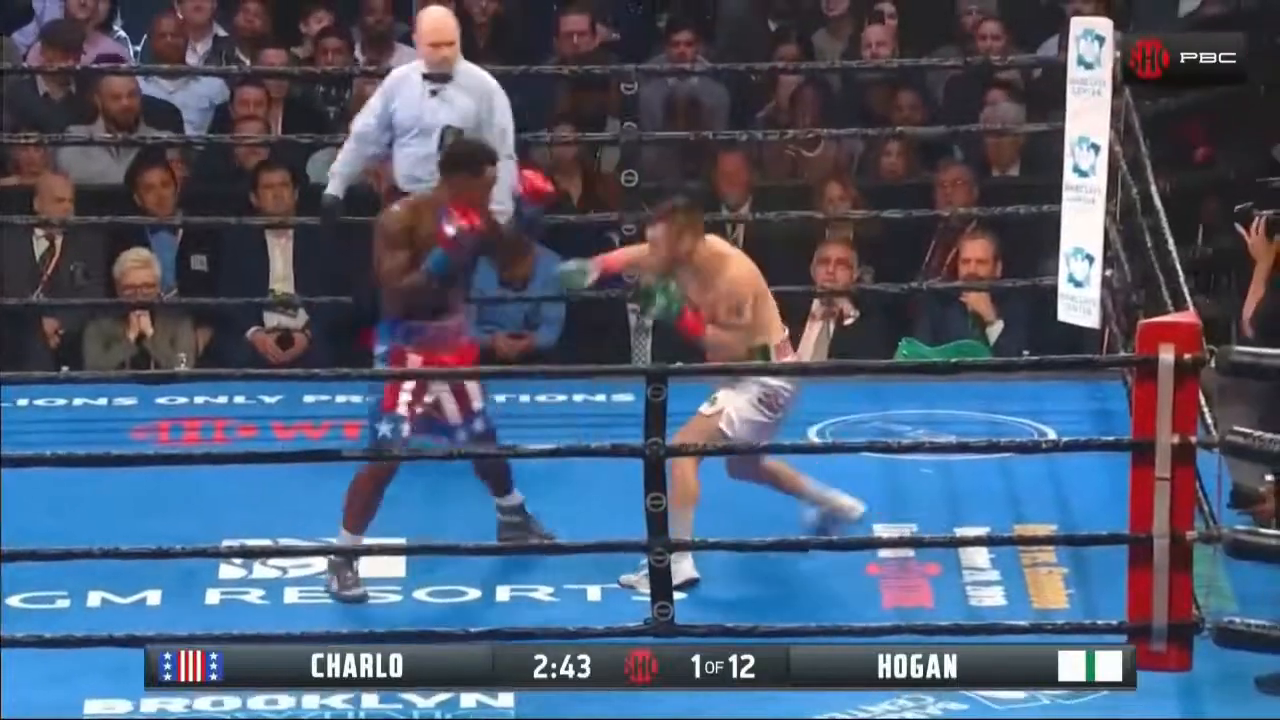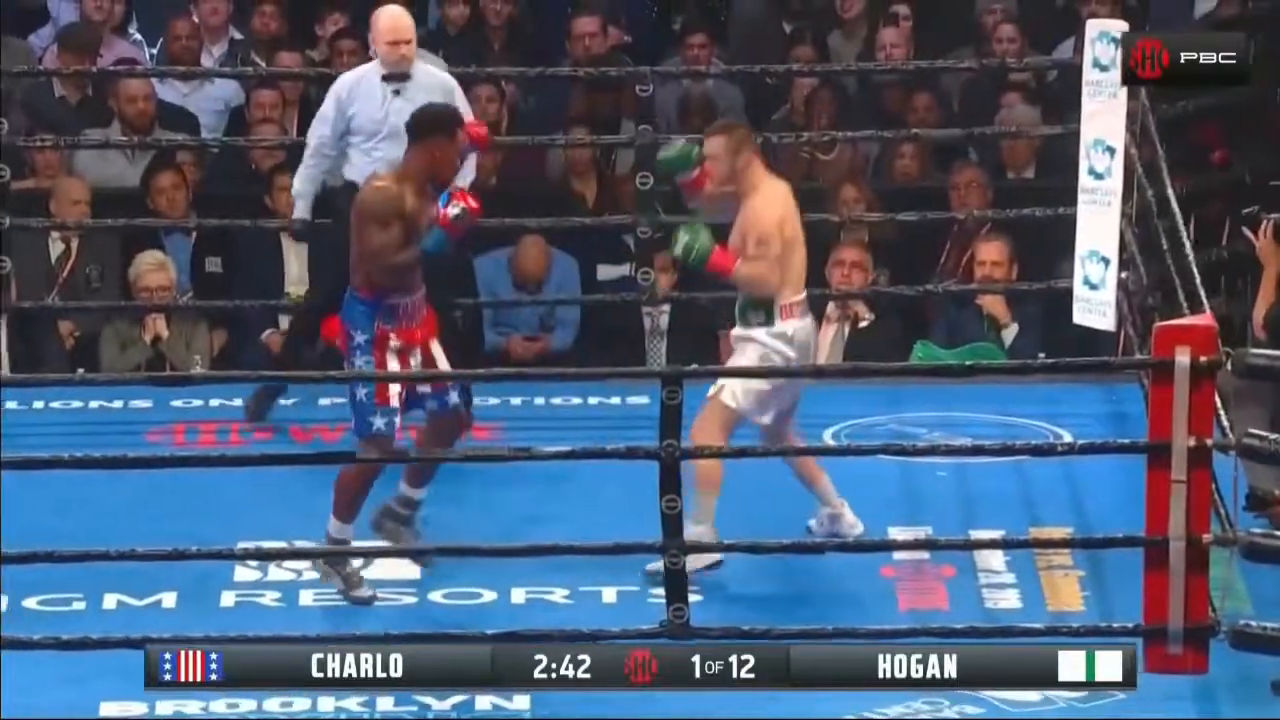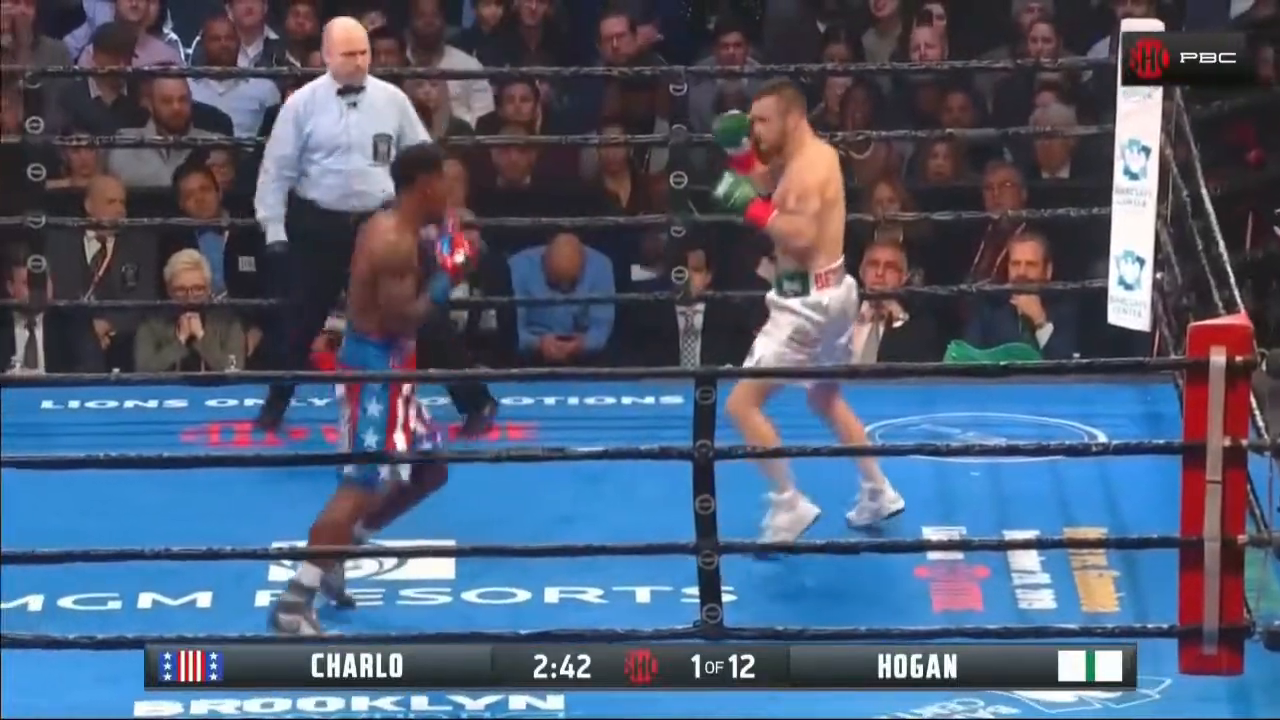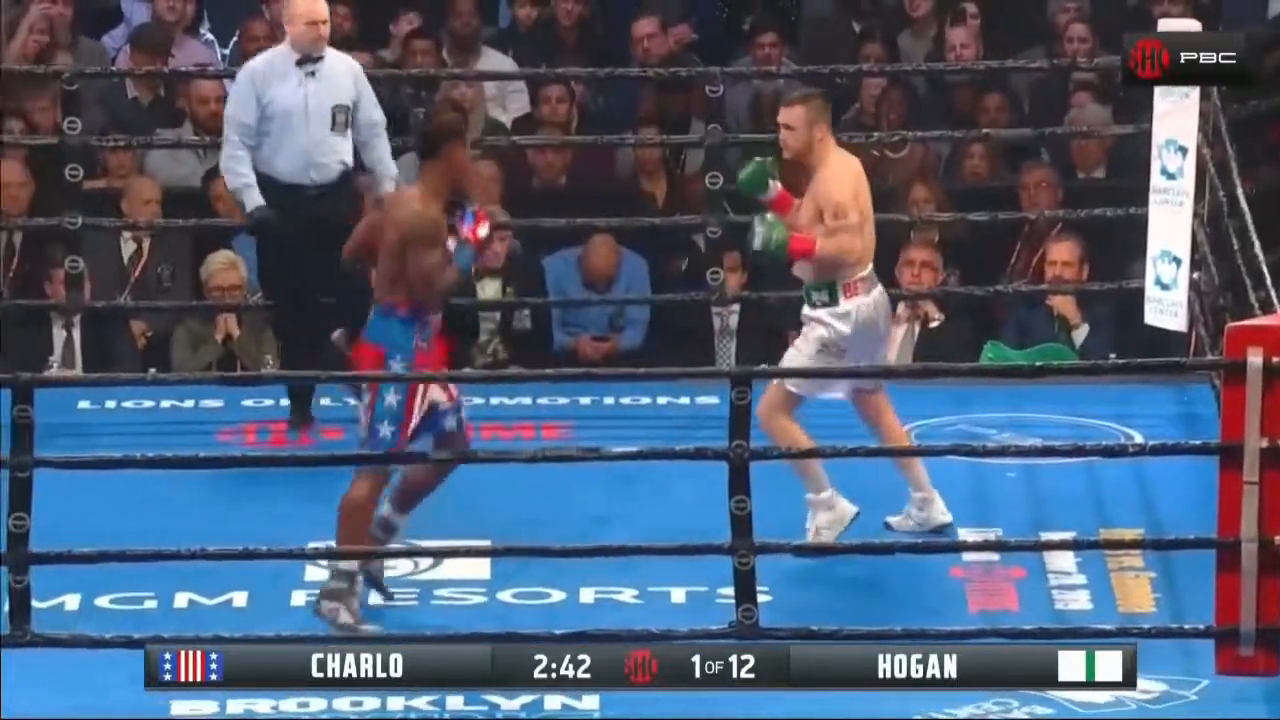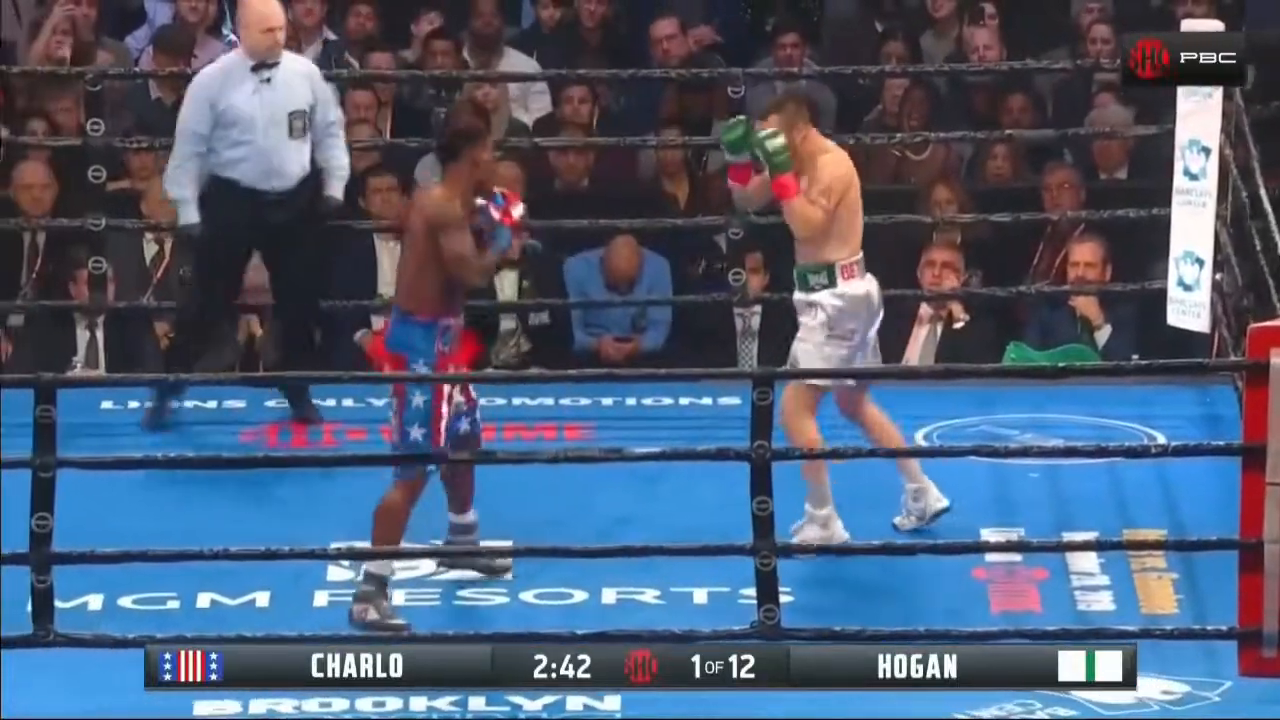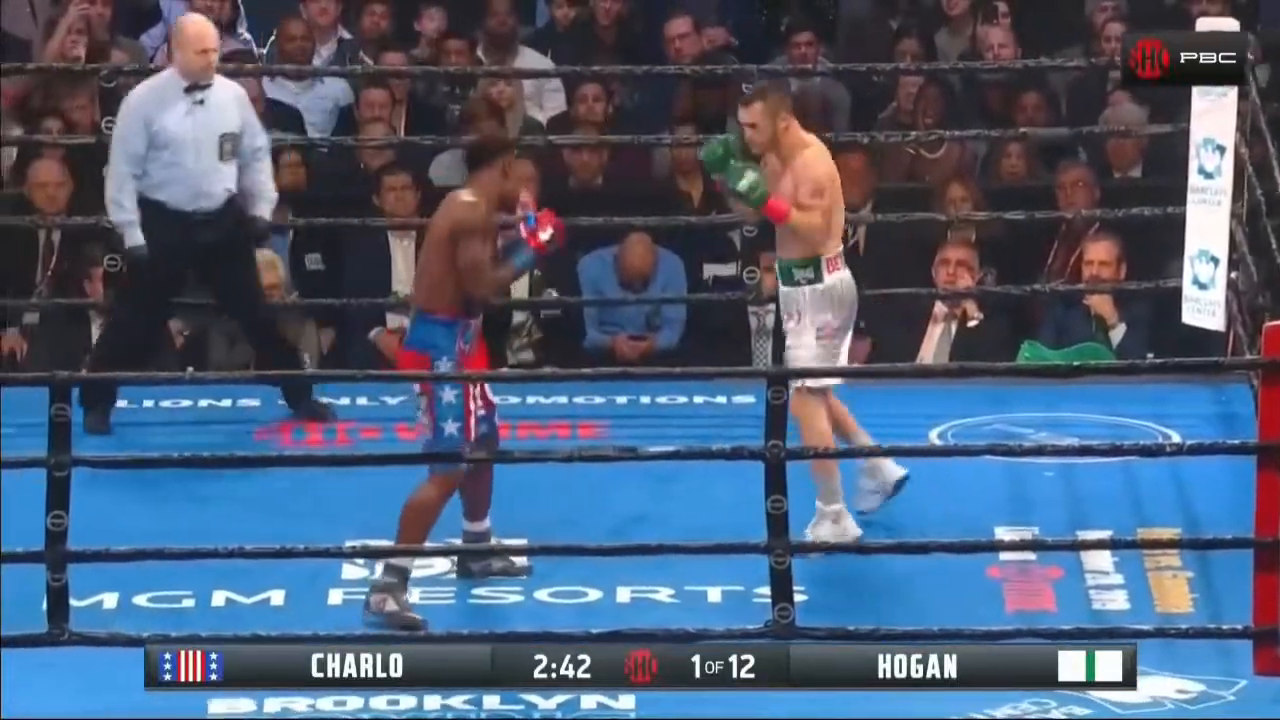
dt=0.2s
person 1, frame 1
left shoulder: (466, 217)
right shoulder: (399, 218)
right elbow: (393, 292)
left wrist: (530, 210)
right wrist: (444, 254)
left hip: (454, 342)
right hip: (404, 344)
left knee: (485, 440)
right knee: (385, 454)
left ankle: (513, 518)
right ankle: (342, 560)
person 1, frame 2
left shoulder: (423, 189)
right shoulder: (382, 194)
right elbow: (385, 269)
right wrist: (443, 232)
left hip: (408, 319)
right hip: (372, 325)
left knee: (451, 417)
right knee: (376, 445)
left ankle: (399, 514)
right ankle: (335, 554)
person 1, frame 3
left shoulder: (385, 228)
right shoulder: (397, 243)
right elbow: (403, 318)
left wrist: (426, 273)
right wrist: (446, 275)
left hip: (386, 366)
right hip: (373, 367)
left knee: (428, 473)
right knee: (362, 487)
left ankle: (330, 561)
right ankle: (293, 602)
person 1, frame 4
left shoulder: (399, 200)
right shoulder: (421, 212)
left elbow: (353, 253)
right elbow: (431, 289)
right wrist: (466, 248)
left hip: (418, 341)
right hip: (399, 343)
left knee: (450, 446)
right knee: (378, 466)
left ankle: (373, 542)
right ankle: (336, 590)
person 1, frame 5
left shoulder: (437, 198)
right shoulder: (444, 206)
left elbow: (400, 230)
right elbow: (473, 275)
right wrist: (507, 227)
left hip: (441, 340)
right hip: (421, 346)
left knee: (464, 440)
right knee: (414, 471)
left ankle: (463, 541)
right ankle: (370, 592)
person 1, frame 6
left shoulder: (468, 207)
right shoulder: (471, 212)
right elbow: (484, 287)
left wrist: (519, 236)
right wrist: (532, 247)
left hip: (456, 338)
right hip: (442, 345)
left knee: (482, 444)
right knee: (447, 469)
left ankle: (477, 550)
right ankle: (388, 585)
person 2, frame 1
left shoulder: (732, 274)
right shoulder: (691, 250)
left elbow: (737, 347)
right elbow: (631, 257)
left wrist: (683, 318)
right wrist: (592, 268)
left hip: (768, 376)
right hip: (748, 372)
left knee: (686, 449)
right knee: (746, 464)
left ankle: (676, 564)
right ankle: (835, 505)
person 2, frame 2
left shoulder: (764, 206)
right shoulder: (766, 188)
left elbow: (763, 281)
right elbow: (706, 191)
left wrist: (709, 254)
right wrist: (686, 171)
left hip: (774, 336)
right hip: (782, 330)
left knee: (706, 431)
right knee: (776, 433)
left ankle: (700, 542)
right ankle: (838, 518)
person 2, frame 3
left shoulder: (807, 167)
right shoulder: (813, 153)
left elbow: (800, 235)
right elbow: (761, 185)
left wrist: (751, 204)
right wrist: (740, 150)
left hip: (809, 302)
right hip: (832, 293)
left knee: (742, 404)
right knee: (828, 400)
left ankle: (790, 506)
right ankle: (879, 495)
person 2, frame 4
left shoulder: (835, 177)
right shoulder: (828, 167)
left elbow: (846, 251)
right elbow: (811, 228)
left wrist: (789, 243)
right wrist: (774, 195)
left hip: (840, 312)
right hip: (860, 303)
left knee: (773, 411)
right knee: (874, 404)
left ankle: (829, 505)
right ankle: (927, 505)
person 2, frame 5
left shoulder: (830, 165)
right shoulder: (800, 159)
left elbow: (807, 226)
right elbow: (746, 197)
left wrist: (780, 173)
right wrist: (738, 157)
left hip: (836, 294)
right hip: (835, 293)
left knee: (795, 409)
right knee: (855, 404)
left ankle: (823, 523)
right ankle: (923, 493)
person 2, frame 6
left shoulder: (809, 158)
right shoulder: (789, 156)
left elbow: (808, 233)
left wrist: (765, 196)
right wrist: (726, 167)
left hip: (815, 285)
right hip: (806, 286)
left knee: (805, 401)
right knee: (813, 394)
left ankle: (833, 517)
right ankle: (878, 468)
person 3, frame 1
left shoulder: (483, 87)
right shoulder: (397, 81)
left elbow: (502, 152)
right elbow: (366, 136)
left wrist: (499, 211)
right wrist: (336, 187)
person 3, frame 2
left shoulder: (442, 86)
right shoulder: (350, 86)
right elbow: (321, 147)
right wrist: (302, 203)
right knee: (325, 296)
right ankle: (272, 388)
person 3, frame 3
left shoulder: (393, 99)
right shoulder: (304, 103)
right elbow: (277, 169)
right wrist: (275, 231)
right hip: (321, 224)
right knee: (299, 320)
left ankle: (472, 397)
right ankle: (276, 404)
person 3, frame 4
left shoulder: (348, 69)
right shoulder: (257, 74)
left elbow: (373, 131)
right elbow: (238, 142)
left wrist: (387, 187)
right wrist: (252, 199)
left hip: (338, 196)
right hip: (281, 199)
left knee: (355, 293)
right knee: (292, 302)
right ankle: (302, 401)
person 3, frame 5
left shoulder: (305, 73)
right shoulder: (212, 79)
left elbow: (329, 131)
right elbow: (189, 148)
left wrist: (333, 188)
right wrist: (187, 211)
left hip: (294, 201)
right hip: (233, 201)
left knee: (298, 303)
right knee: (209, 299)
left ankle: (298, 393)
right ankle: (168, 387)
person 3, frame 6
left shoulder: (233, 95)
right shoulder: (145, 99)
left elbow: (256, 155)
right elbow: (124, 170)
left wrist: (261, 211)
right wrist: (132, 233)
left hip: (223, 221)
right hip: (163, 224)
left knee: (252, 309)
right knee: (135, 319)
left ankle: (299, 396)
right ankle: (97, 401)
